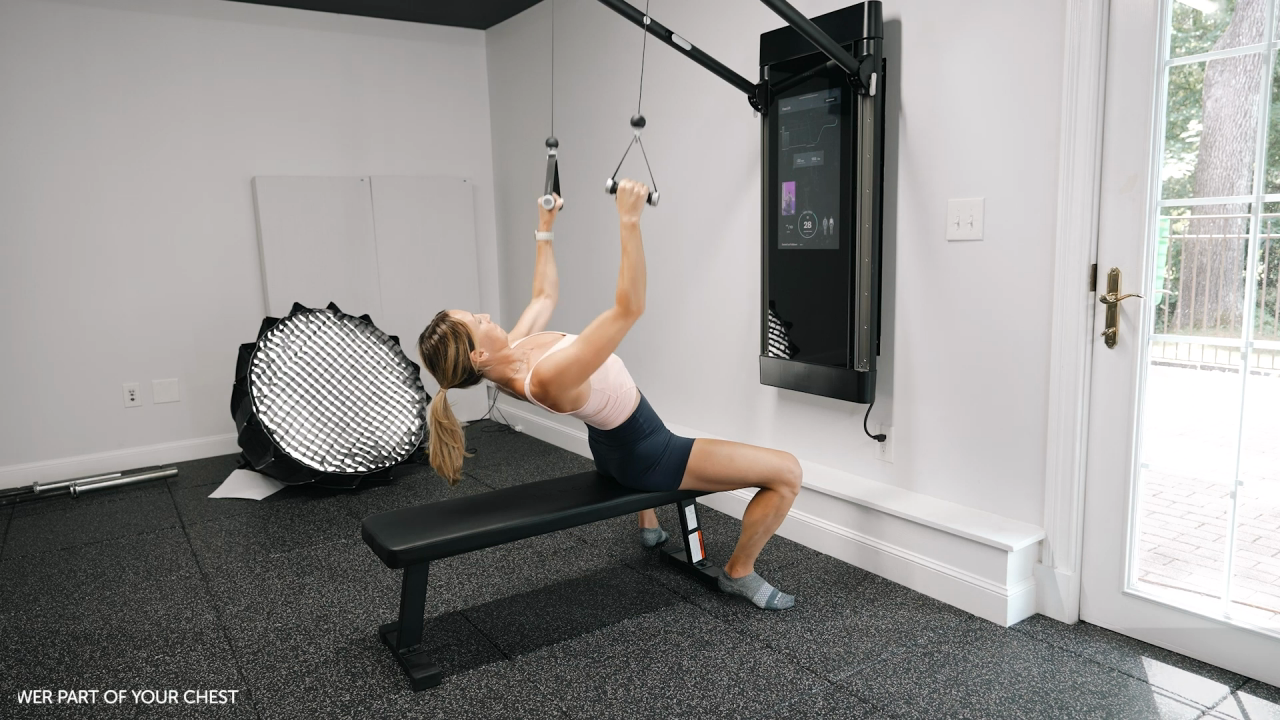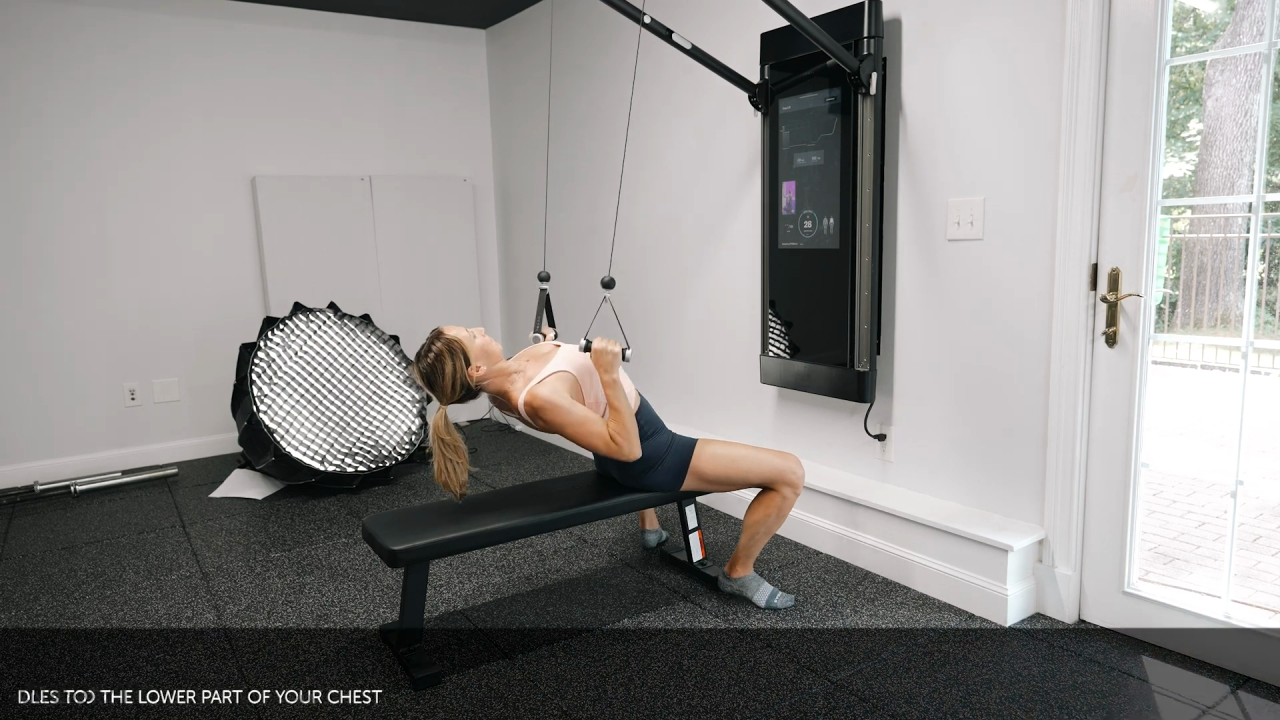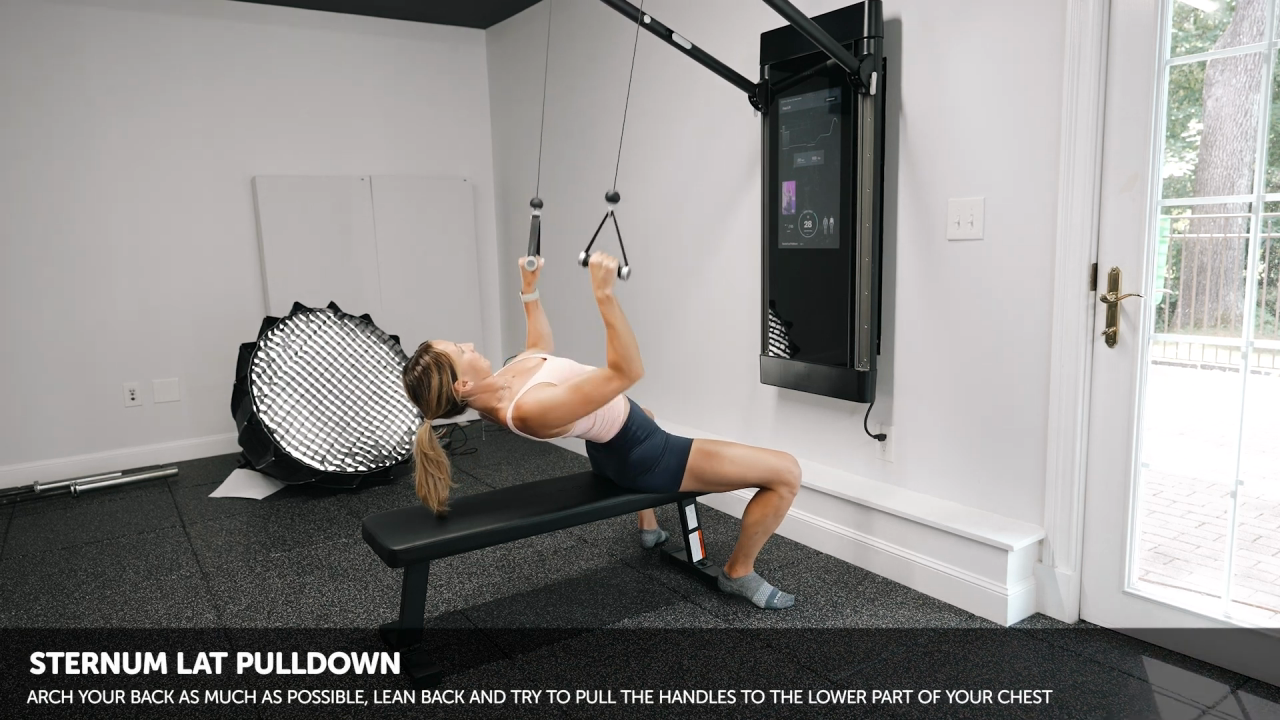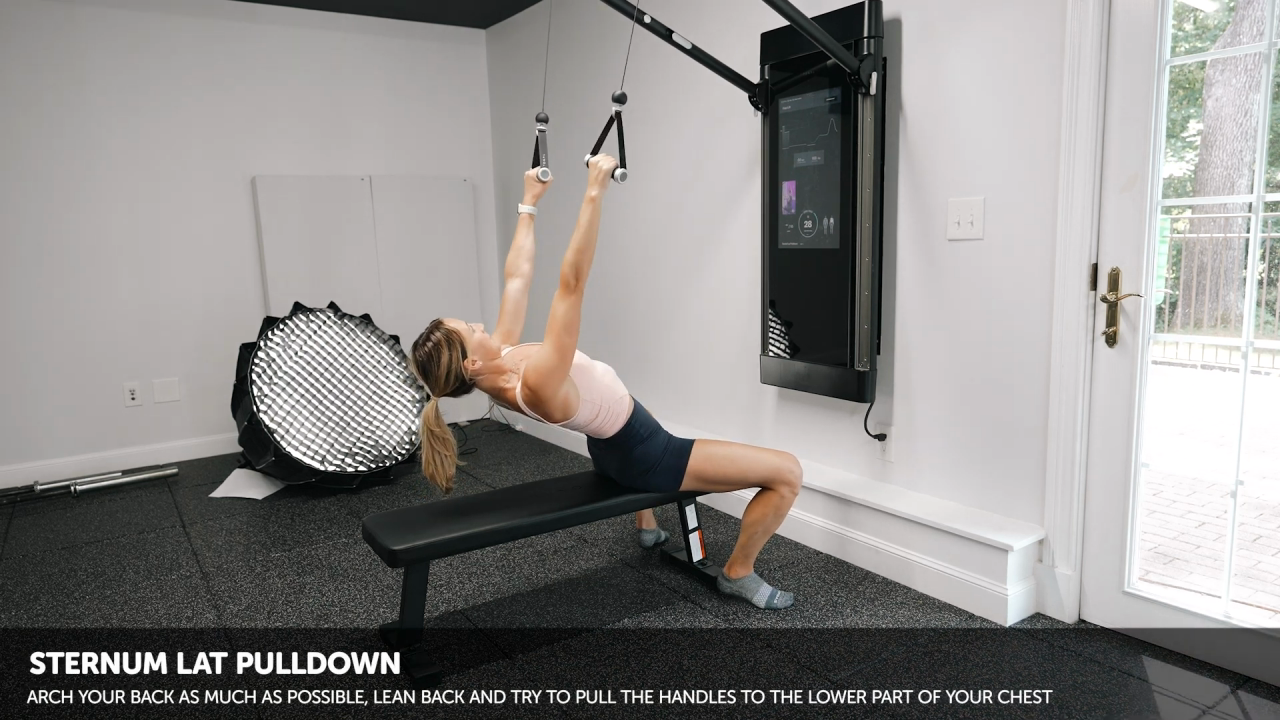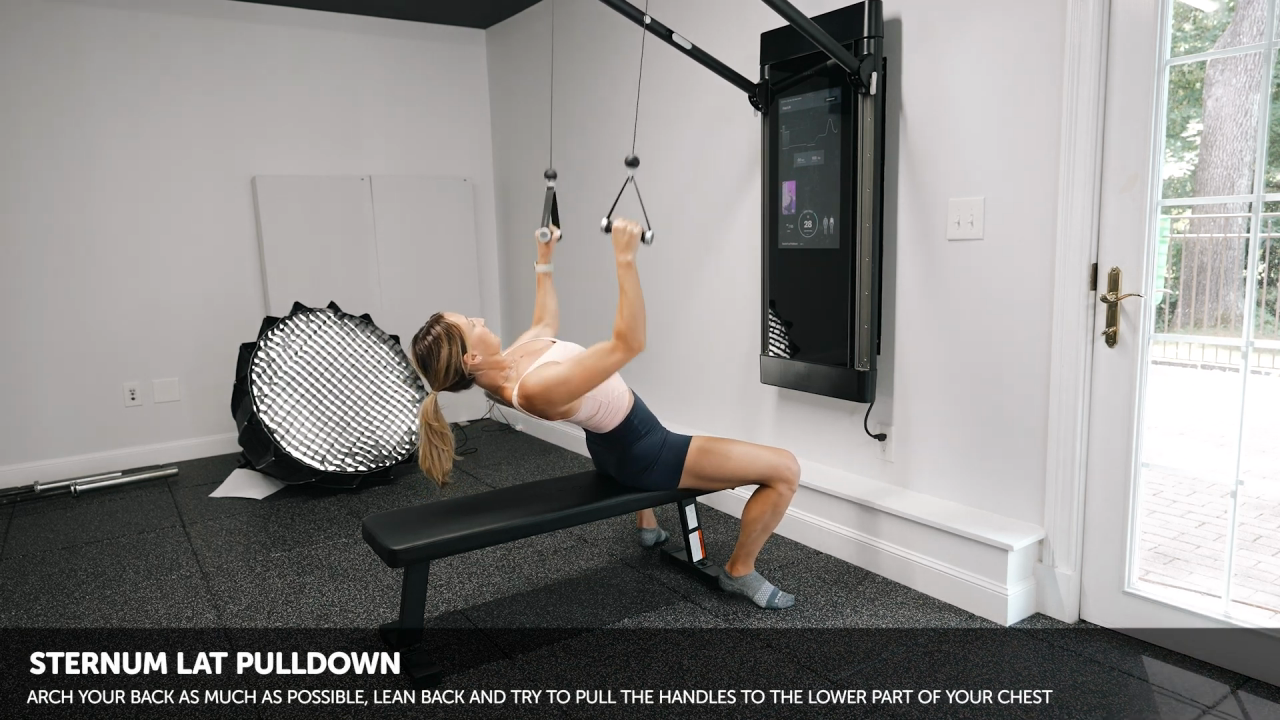
dt=1s
person 1, frame 1
left shoulder: (511, 354)
right shoulder: (547, 378)
left elbow: (544, 296)
right elbow: (628, 308)
left wrist: (545, 227)
right wrist: (629, 221)
left hip: (616, 445)
right hip: (643, 455)
right knee: (787, 472)
left ankle: (649, 525)
right ankle: (738, 574)
person 1, frame 2
left shoulder: (505, 381)
right shoulder: (539, 397)
right elbow: (629, 448)
left wrist: (542, 345)
right wrist: (608, 373)
left hip: (626, 446)
right hip: (648, 456)
right knee: (789, 473)
left ankle: (649, 527)
right ankle: (739, 574)
person 1, frame 3
left shoulder: (497, 389)
right shoulder: (528, 408)
left elbow: (539, 350)
right elbow: (628, 372)
left wrist: (528, 291)
right wrist: (604, 293)
left hip: (617, 448)
right hip: (644, 458)
left knee: (644, 408)
right knee: (786, 472)
left ankle: (648, 527)
right ankle: (738, 573)
person 1, frame 4
left shoulder: (502, 360)
right shoulder: (536, 385)
left elbow: (517, 275)
right elbow: (572, 282)
left wrist: (529, 202)
right wrist: (593, 193)
left hip: (616, 448)
right hip: (645, 458)
right knee: (787, 472)
left ankle: (647, 526)
right ankle: (738, 573)
person 1, frame 5
left shoulder: (503, 368)
right shoulder: (535, 388)
left elbow: (545, 326)
right elbow: (629, 343)
left wrist: (543, 260)
right wrist: (625, 259)
left hip: (613, 444)
right hip: (640, 454)
right knee: (784, 469)
left ankle: (647, 525)
right ankle: (739, 574)
